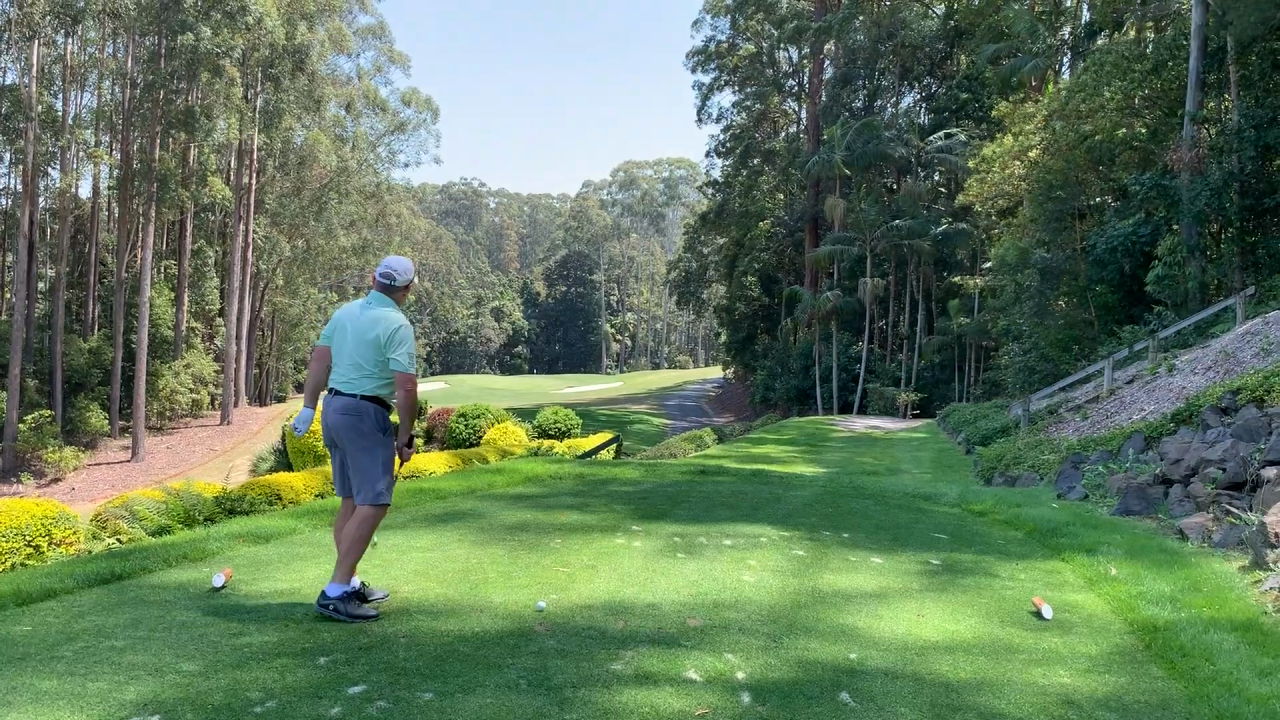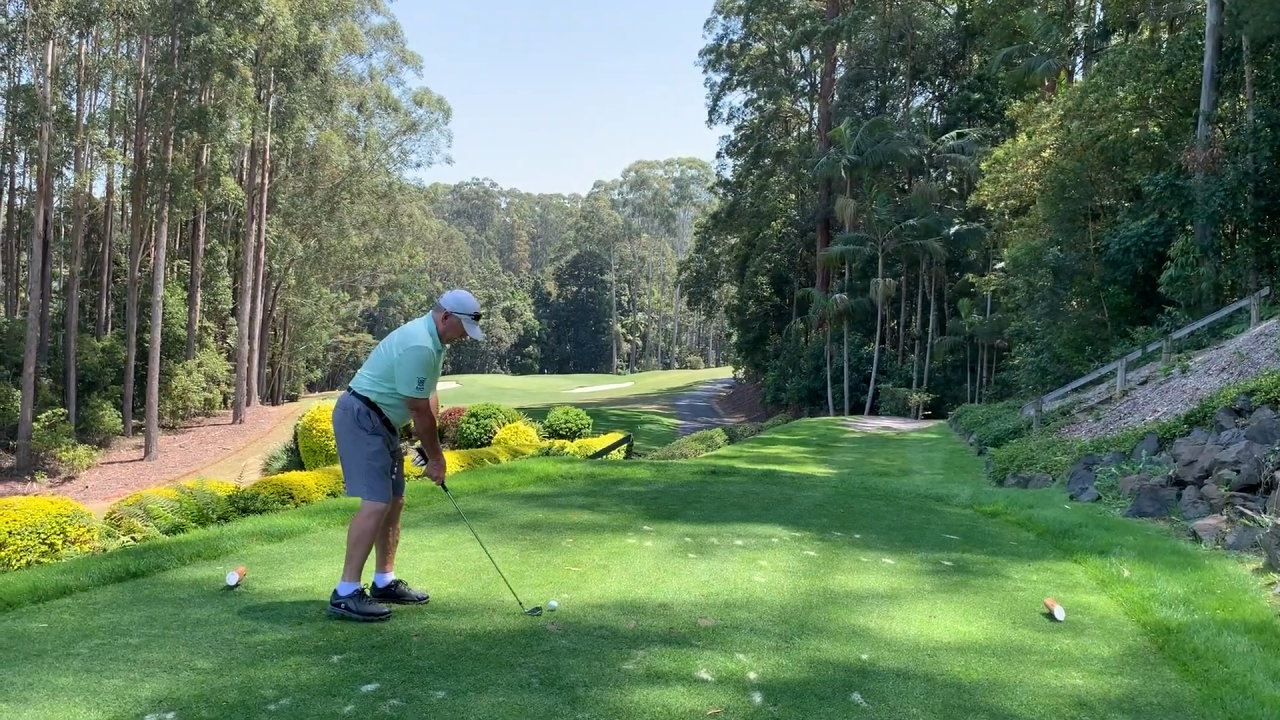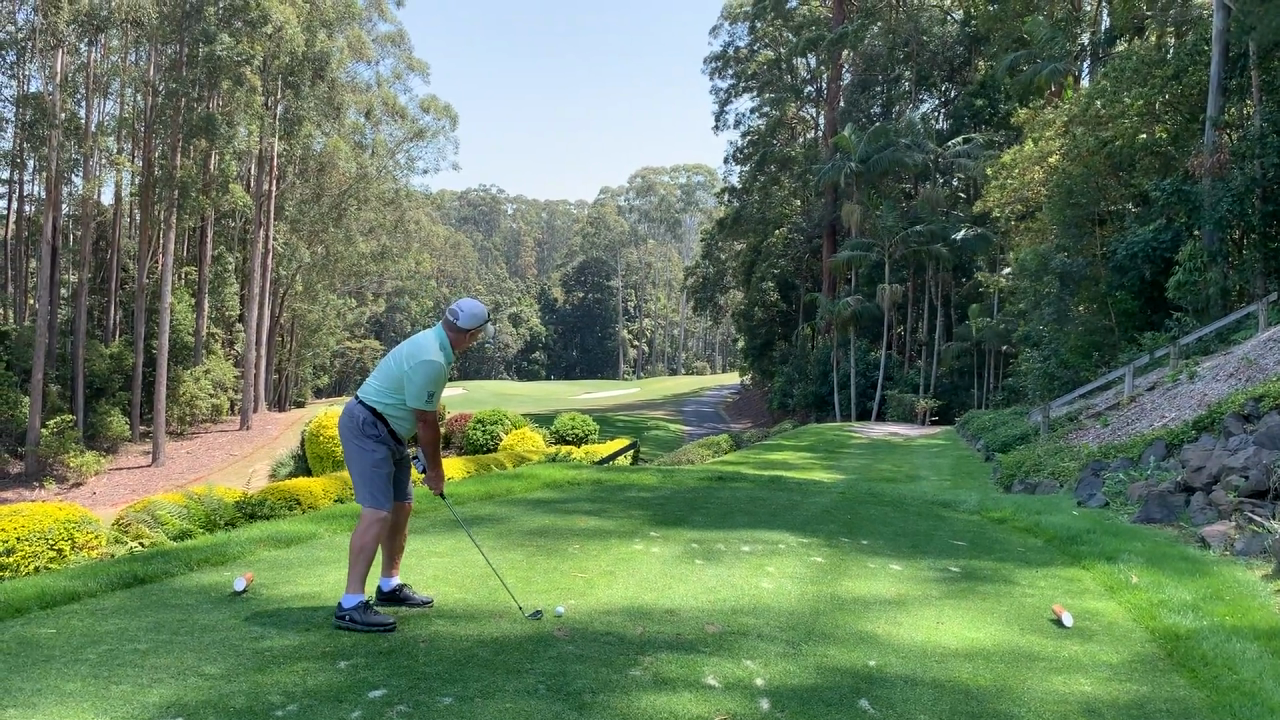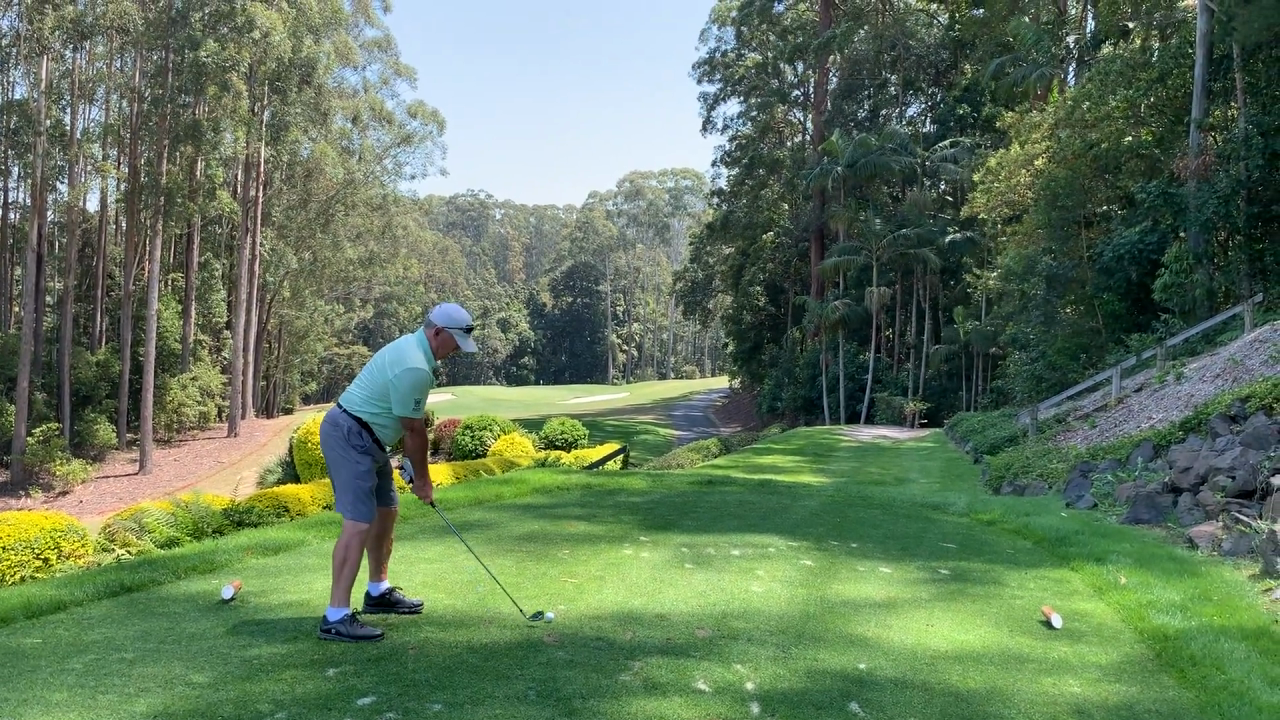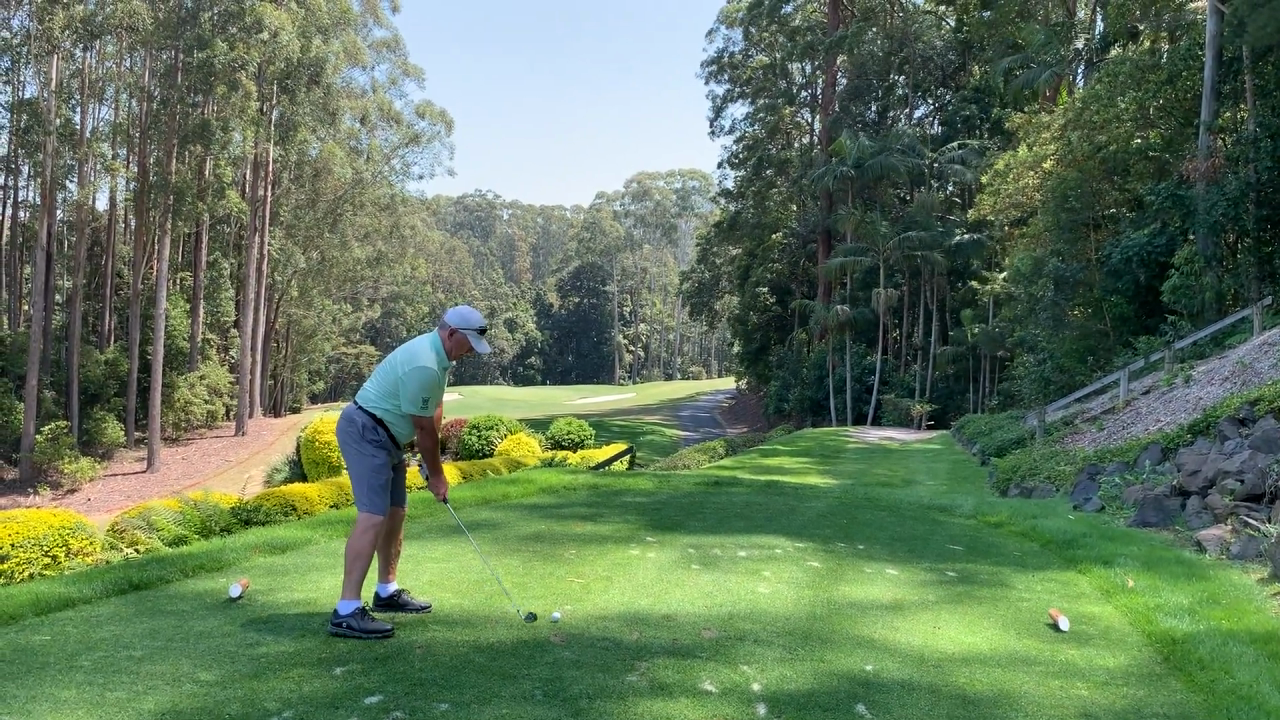
dt=1s
person 1, frame 1
left shoulder: (345, 312)
right shoulder: (397, 325)
left elbow: (320, 360)
right elbow: (406, 388)
left wrist: (308, 408)
right wrist: (405, 434)
left hip: (335, 410)
right hip: (366, 416)
left knee: (352, 501)
right knee: (372, 505)
left ankle: (348, 585)
right ankle: (334, 594)
person 1, frame 2
left shoulder: (432, 339)
right shoulder: (418, 346)
left elbow: (428, 397)
right elbow: (418, 409)
left wrist: (433, 449)
right wrist: (436, 457)
left hip: (380, 421)
right hip: (361, 418)
left knee: (393, 501)
right knee: (376, 502)
left ankle: (384, 582)
right ankle: (347, 591)
person 1, frame 3
left shoulder: (434, 343)
right shoulder: (430, 360)
left elbow: (427, 416)
right elbow: (426, 421)
left wrist: (427, 455)
right wrist: (435, 469)
left hip: (386, 431)
right hip: (367, 428)
left knee: (400, 506)
right knee: (377, 512)
left ankle: (390, 586)
right ankle: (351, 603)
person 1, frame 4
left shoulder: (416, 347)
right shoulder: (414, 368)
left elbow: (411, 424)
right elbow: (414, 430)
left wrist: (410, 461)
right wrist: (423, 479)
left hip: (365, 438)
right hip: (350, 436)
left knee: (385, 511)
right knee: (359, 523)
left ankle: (378, 591)
right ankle: (336, 617)
person 1, frame 5
left shoulder: (436, 352)
right shoulder: (423, 366)
left elbow: (434, 412)
right elbow: (424, 428)
left wrist: (428, 462)
right wrist: (437, 475)
left hip: (383, 436)
right hip: (366, 432)
left knee: (394, 512)
right knee: (372, 516)
left ankle: (387, 592)
right ankle: (347, 610)
